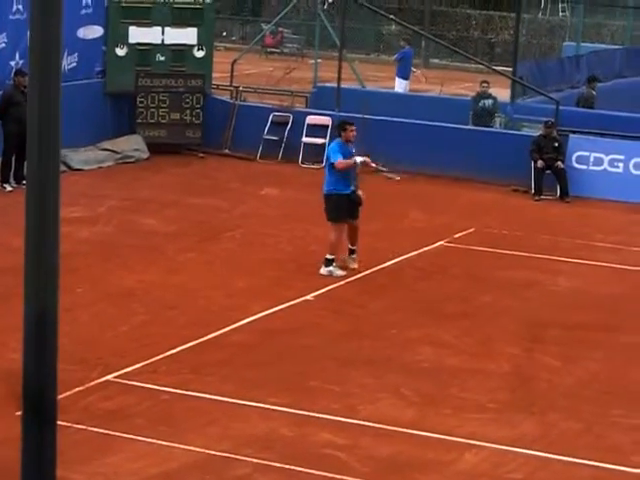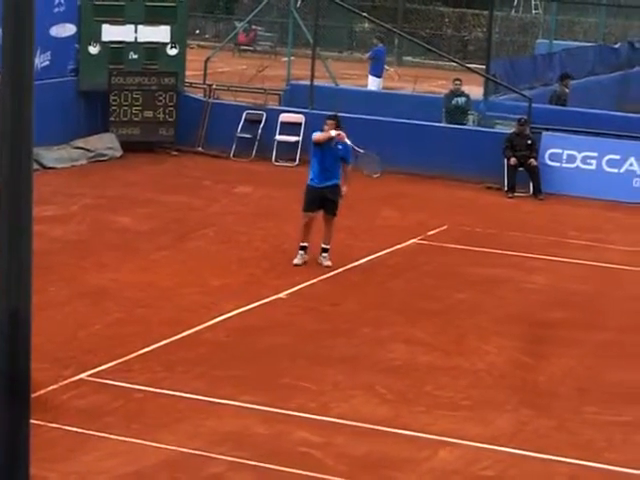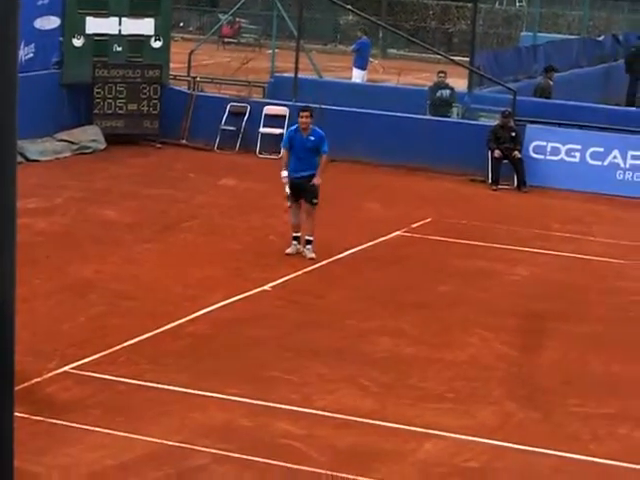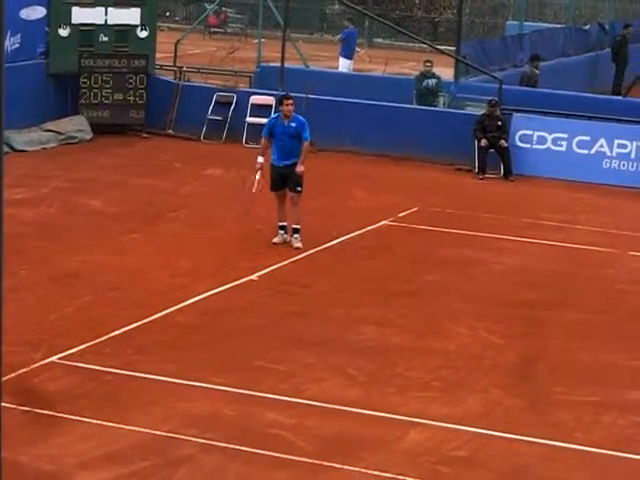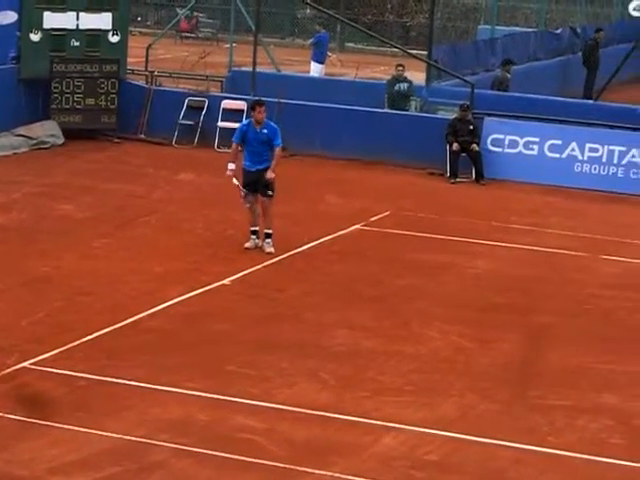
dt=0.7s
person 1, frame 1
left shoulder: (351, 147)
right shoulder: (335, 147)
right elbow: (339, 165)
left wrist: (357, 188)
right wrist: (358, 160)
left hip: (348, 192)
right hip: (335, 193)
left knee: (354, 225)
right knee: (338, 228)
left ankle: (351, 255)
right ankle: (328, 265)
person 1, frame 2
left shoulder: (343, 144)
right shoulder: (319, 136)
left elbow: (346, 165)
right elbow: (316, 138)
left wrist: (344, 185)
right wrist: (333, 134)
left hip: (332, 187)
right hip: (314, 185)
left knee: (329, 220)
right knee: (307, 219)
left ankle: (324, 254)
right ankle: (302, 252)
person 1, frame 3
left shoulder: (319, 135)
right shoulder: (291, 132)
left elbow: (324, 156)
right elbow: (285, 152)
left wrist: (318, 176)
right wrist: (284, 172)
left hip: (310, 177)
right hip: (293, 176)
left knee: (310, 210)
right knee: (294, 209)
left ankle: (308, 246)
right ankle: (296, 243)
person 1, frame 4
left shoulder: (301, 122)
right shoulder: (272, 121)
left elbow: (306, 143)
right elbow: (265, 140)
left wrist: (301, 164)
right wrist: (260, 160)
left hip: (294, 166)
right hip: (276, 165)
left knee: (295, 199)
right knee: (280, 199)
left ankle: (295, 235)
right ankle: (282, 232)
person 1, frame 5
left shoulder: (273, 128)
right shoulder: (244, 127)
left elbow: (277, 150)
right elbow: (235, 146)
left wrist: (271, 170)
right wrist: (232, 166)
left hip: (265, 170)
right hip: (248, 170)
left knee: (266, 204)
right knee: (251, 204)
left ankle: (268, 240)
right ankle: (254, 237)
